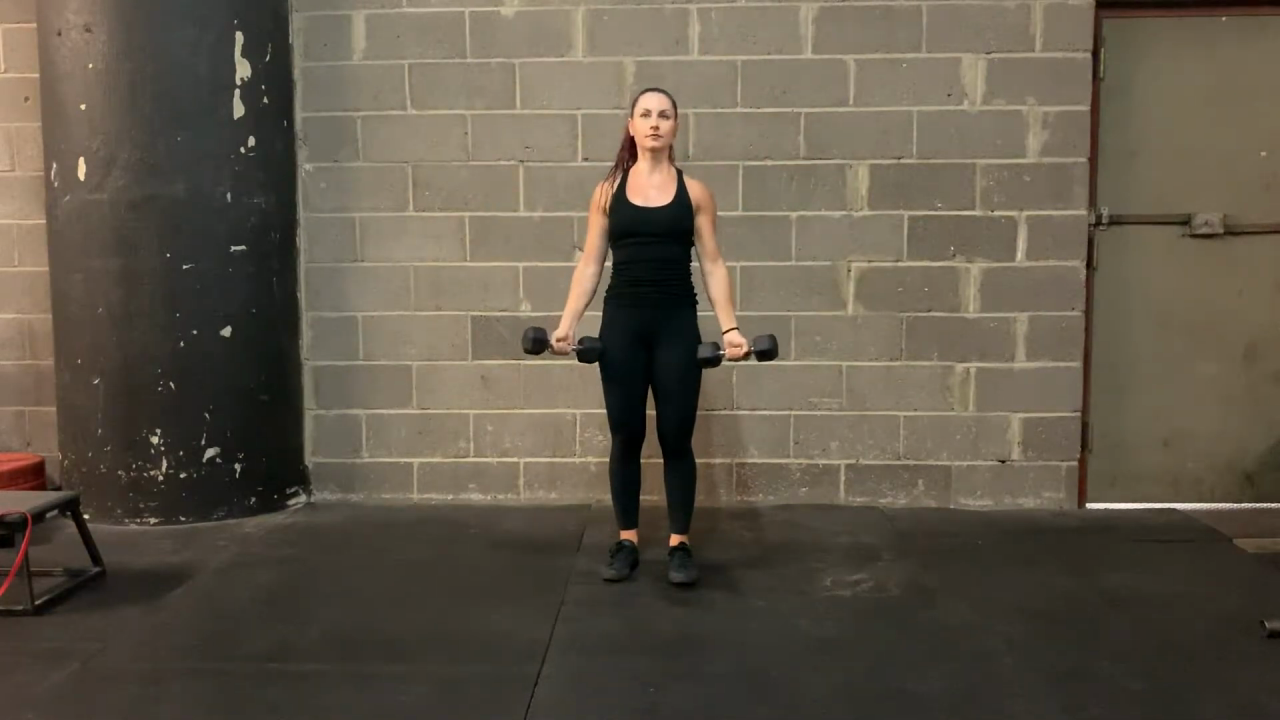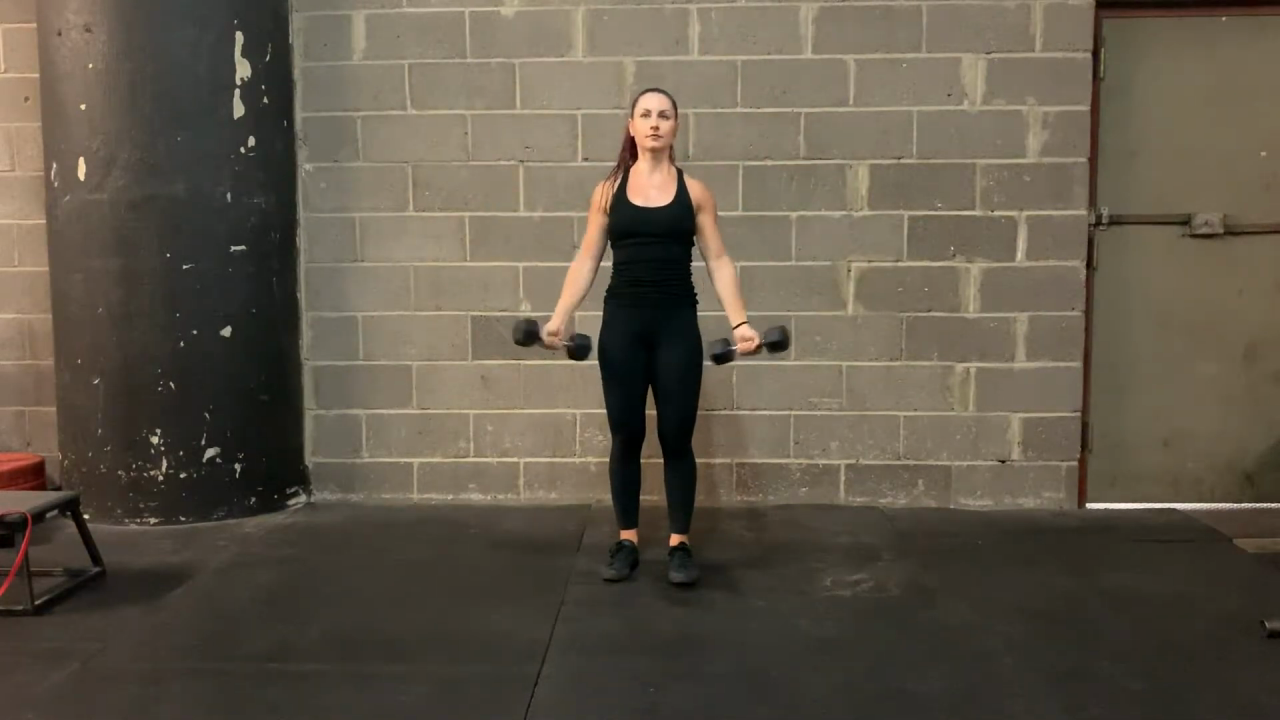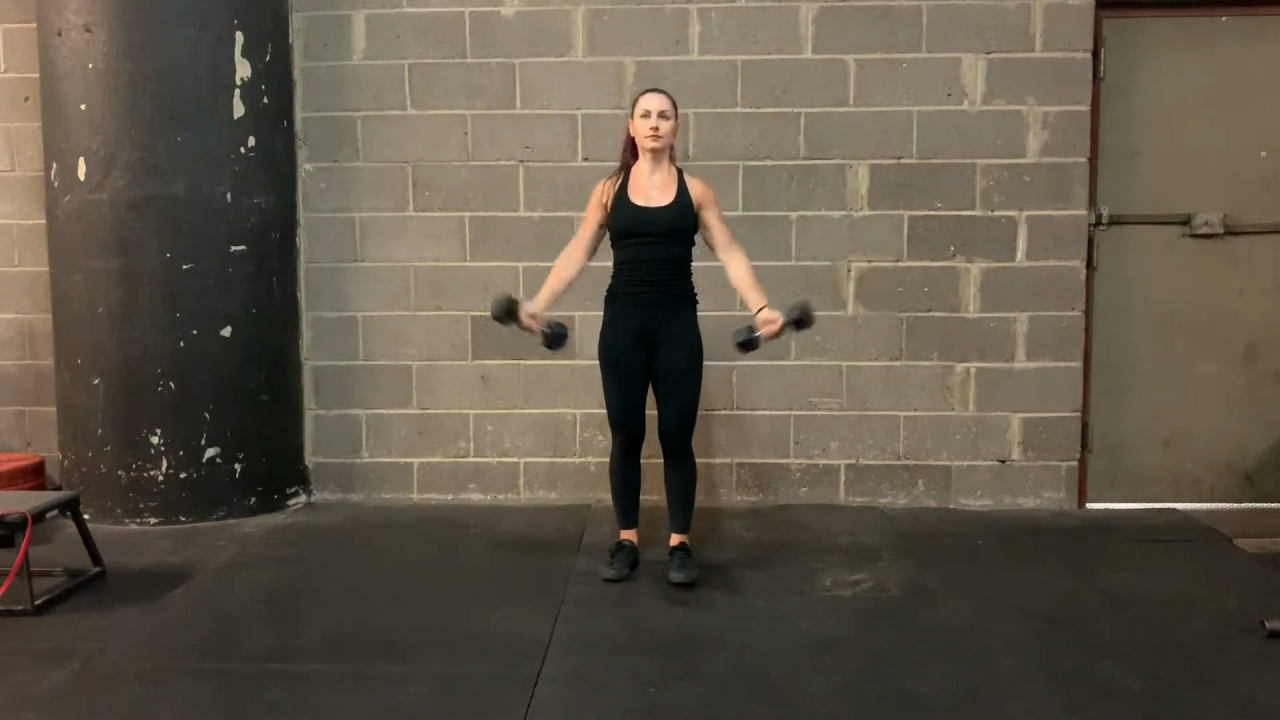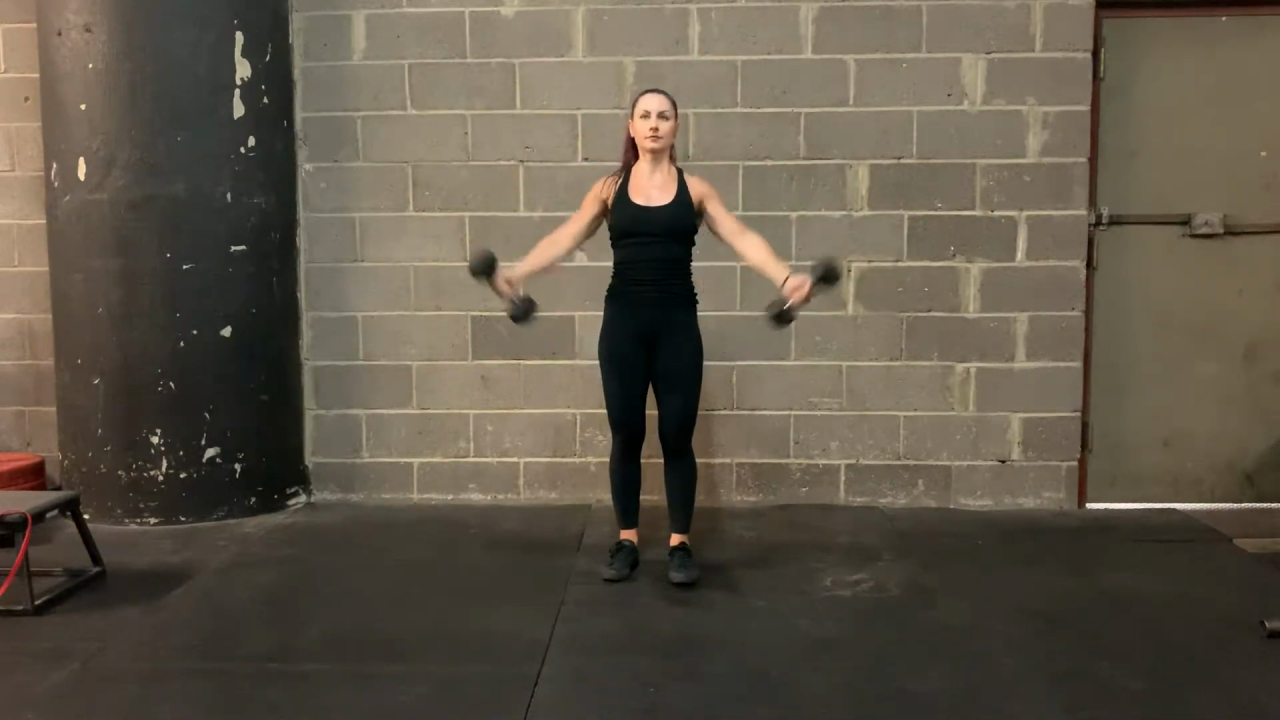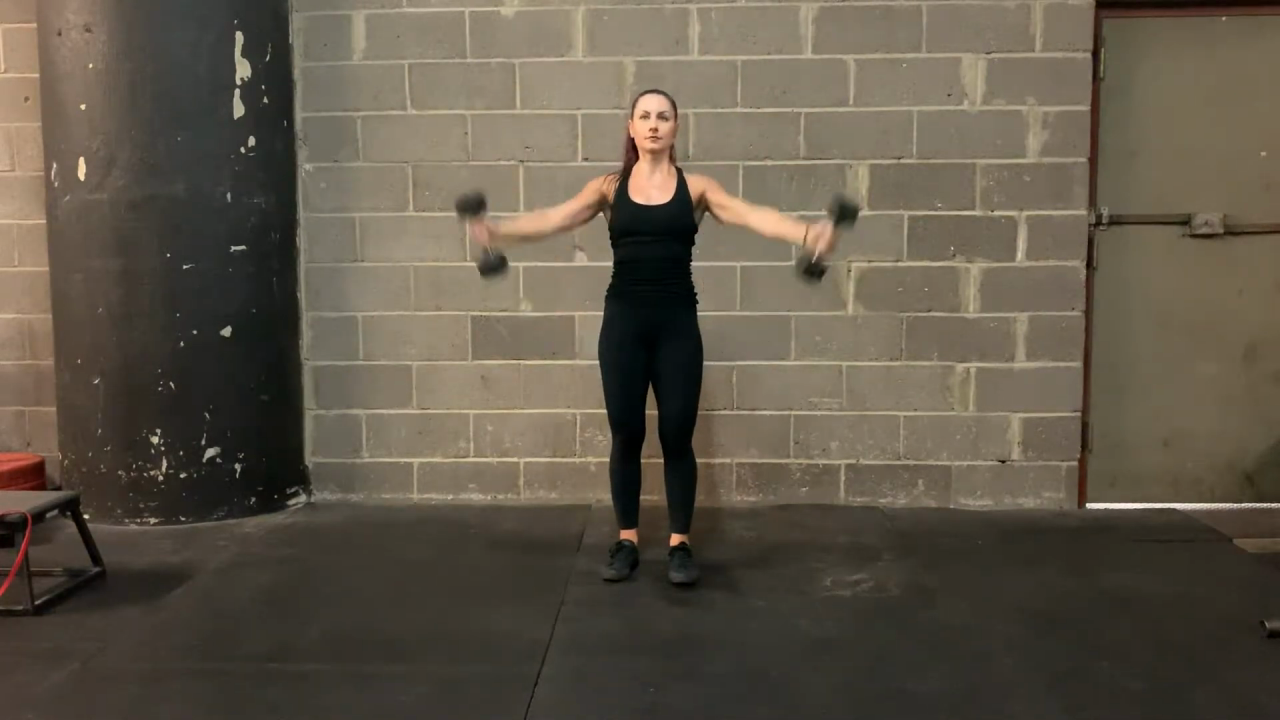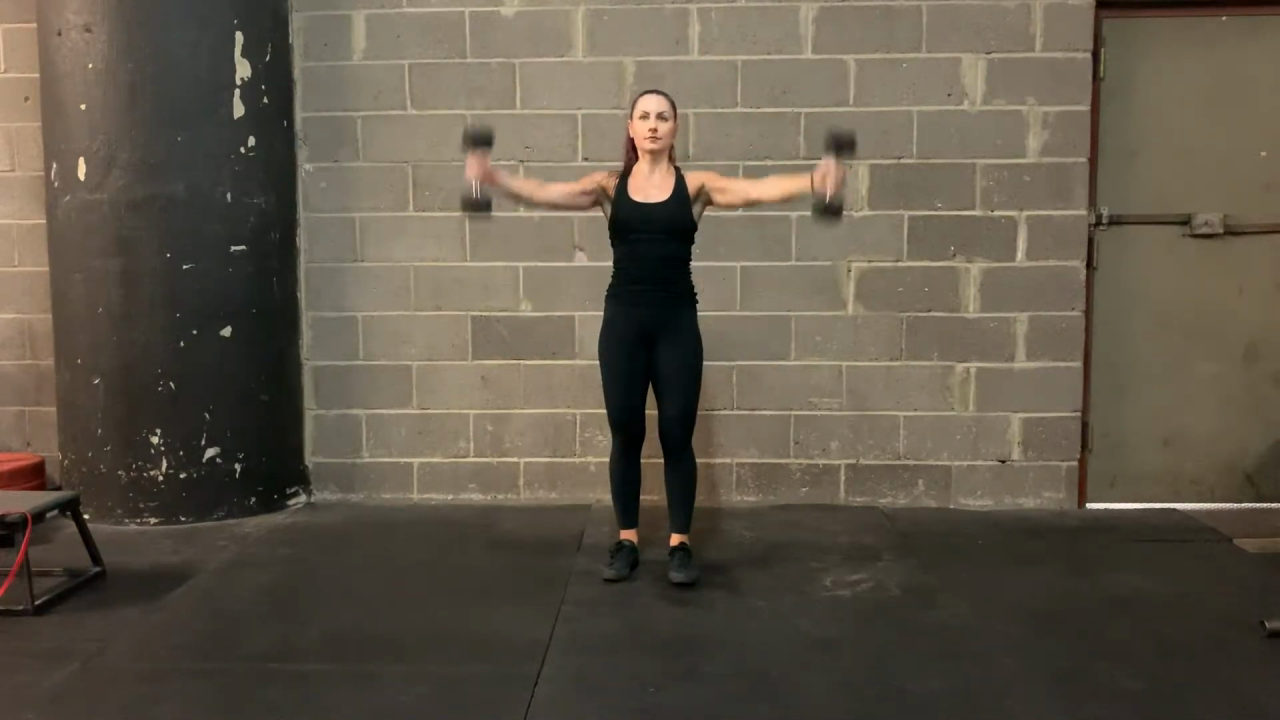
dt=0.1s
person 1, frame 1
left shoulder: (694, 191)
right shoulder: (608, 190)
left elbow: (713, 263)
right elbow: (589, 263)
left wrist: (730, 327)
right wrist: (567, 322)
left hip: (677, 322)
right hip: (622, 321)
left knee: (676, 438)
right knee: (626, 437)
left ankle: (680, 544)
right ankle: (626, 542)
person 1, frame 2
left shoulder: (695, 191)
right shoulder: (608, 189)
left elbow: (718, 260)
right elbow: (586, 259)
left wrist: (739, 322)
right wrist: (559, 317)
left hip: (677, 322)
right hip: (622, 321)
left knee: (676, 438)
right knee: (625, 437)
left ankle: (679, 544)
right ankle: (626, 541)
person 1, frame 3
left shoulder: (695, 190)
right shoulder: (609, 189)
left elbow: (729, 252)
right elbow: (577, 251)
left wrist: (760, 306)
right wrist: (540, 301)
left hip: (677, 322)
right hip: (623, 323)
left knee: (676, 437)
right knee: (626, 436)
left ankle: (680, 544)
right ankle: (626, 541)
person 1, frame 4
left shoulder: (696, 188)
right shoulder: (609, 187)
left elbow: (741, 237)
right elbow: (566, 236)
left wrist: (785, 277)
right wrist: (519, 271)
left hip: (677, 321)
right hip: (623, 322)
left knee: (677, 437)
right knee: (626, 436)
left ankle: (679, 544)
right ankle: (626, 541)
person 1, frame 5
left shoulder: (695, 187)
right shoulder: (610, 186)
left elbow: (750, 213)
right elbow: (558, 216)
left wrist: (804, 233)
right wrist: (502, 229)
left hip: (677, 322)
right hip: (624, 320)
left knee: (676, 436)
right knee: (626, 434)
left ankle: (680, 544)
right ankle: (626, 541)
person 1, frame 6
left shoulder: (695, 185)
right shoulder: (609, 184)
left elbow: (754, 191)
right elbow: (552, 194)
left wrist: (811, 183)
right wrist: (500, 182)
left hip: (676, 321)
right hip: (623, 319)
left knee: (676, 435)
right knee: (625, 434)
left ankle: (679, 544)
right ankle: (626, 540)
